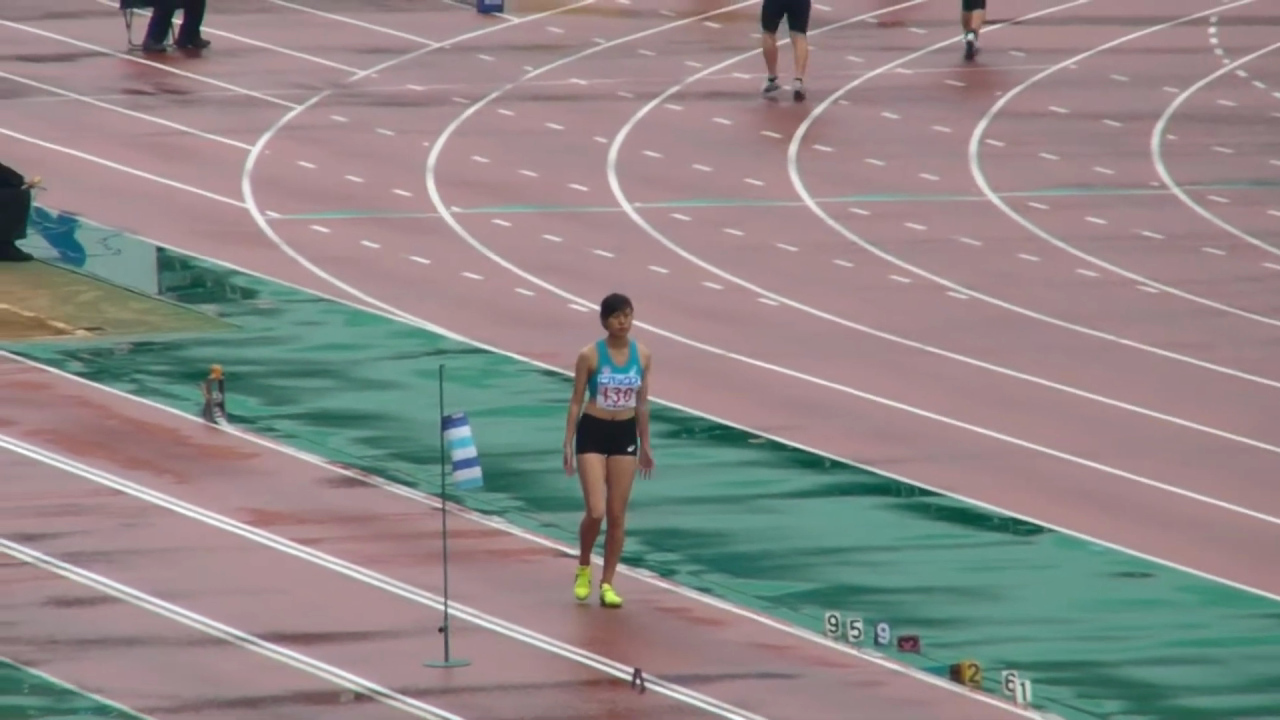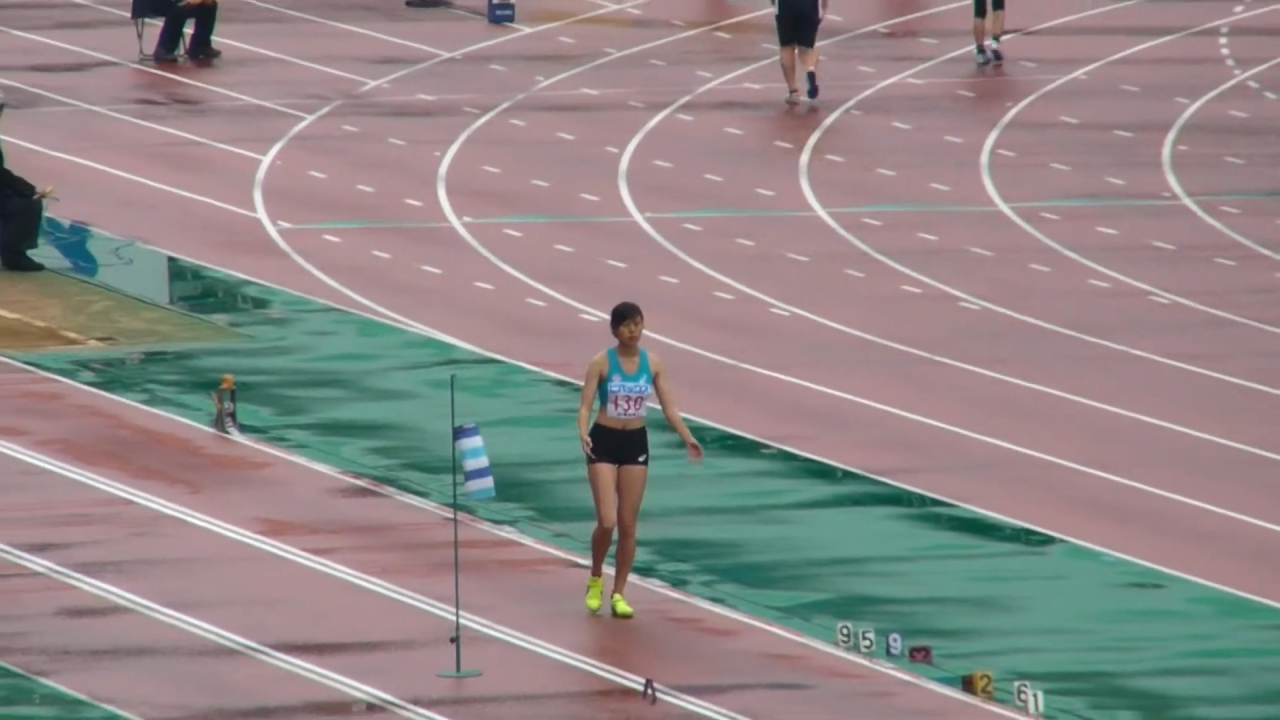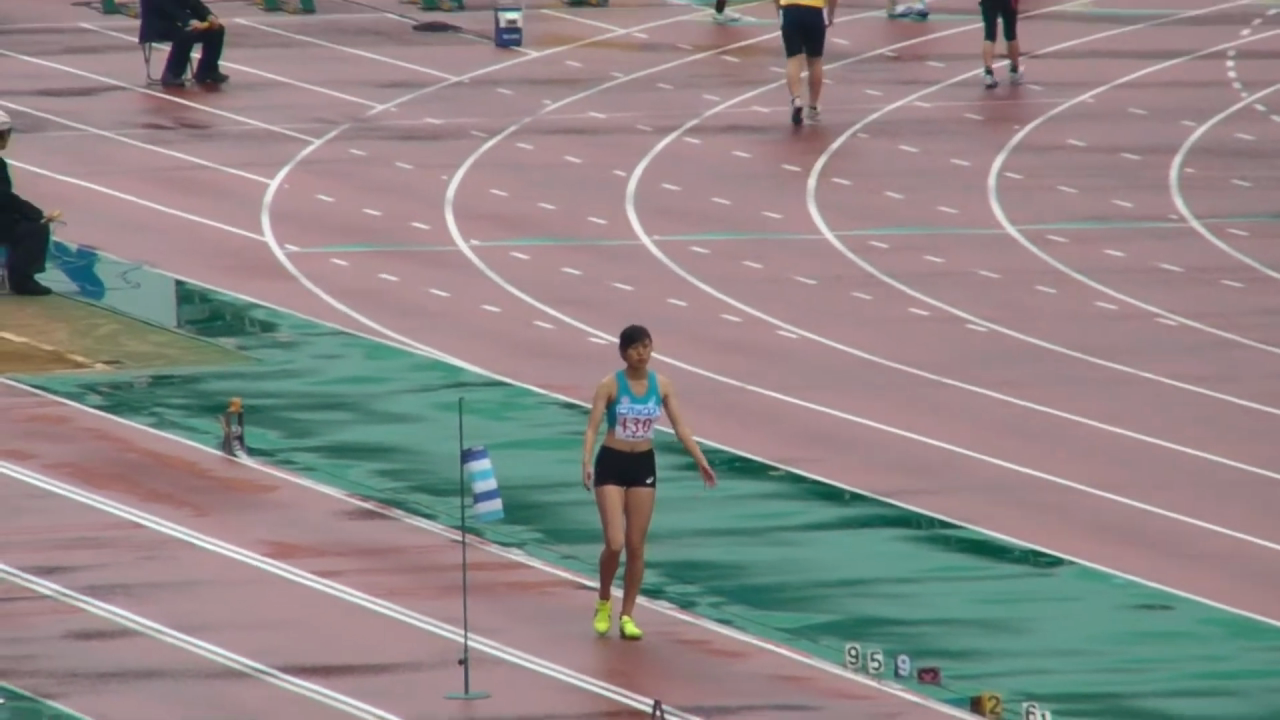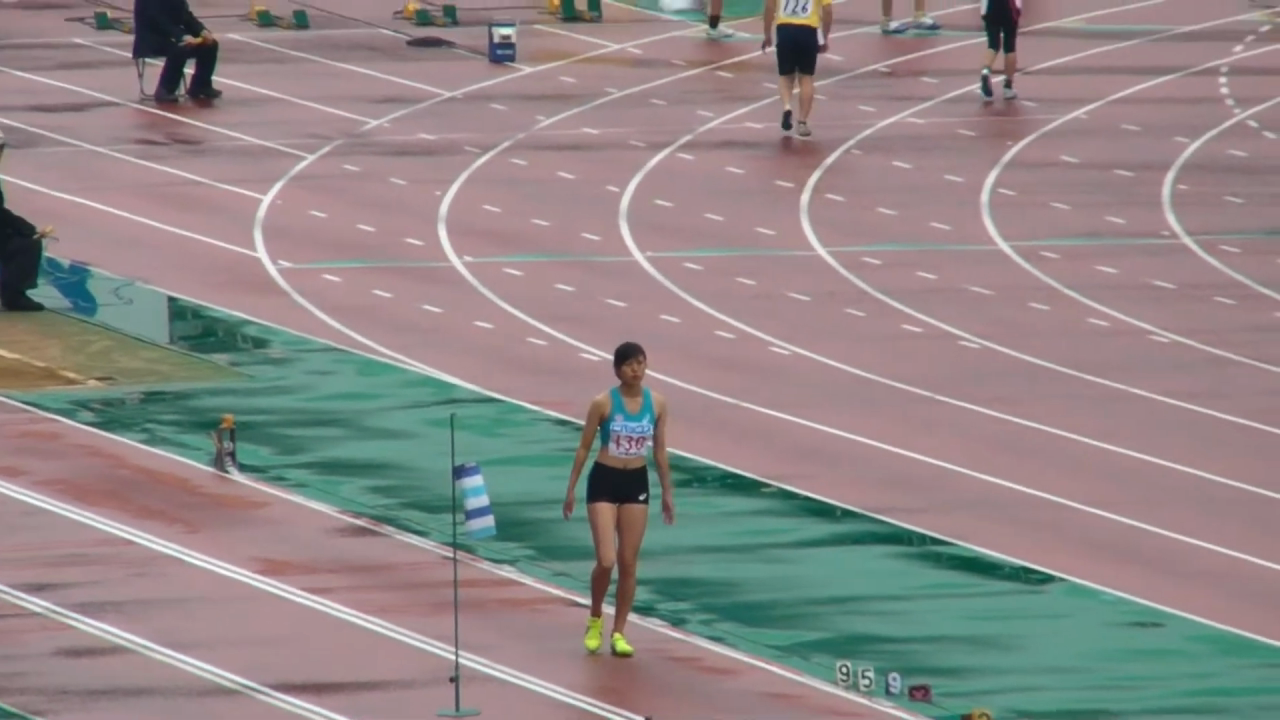
dt=0.2s
person 1, frame 1
left shoulder: (642, 355)
right shoulder: (589, 354)
left elbow: (642, 403)
right elbow: (576, 400)
left wrist: (646, 447)
right wrist: (569, 444)
left hip: (625, 433)
right hip: (593, 433)
left knee: (618, 515)
right knee: (595, 512)
left ankle: (607, 583)
right ankle: (583, 569)
person 1, frame 2
left shoulder: (653, 363)
right shoulder: (600, 362)
left elbow: (668, 406)
right elbow: (585, 405)
left wrist: (688, 438)
right wrist: (583, 434)
left hip: (636, 442)
right hip: (604, 441)
left knee: (628, 524)
right knee: (607, 521)
left ankle: (618, 593)
right ankle: (595, 580)
person 1, frame 3
left shoulder: (662, 385)
right shoulder: (609, 385)
left elbow: (680, 428)
right elbow: (592, 428)
left wrist: (701, 462)
right wrist: (587, 463)
left hip: (644, 465)
right hip: (612, 463)
left knee: (636, 546)
right knee: (615, 543)
left ankle: (627, 615)
right ankle: (604, 603)
person 1, frame 4
left shoulder: (657, 403)
right shoulder: (603, 402)
left elbow: (660, 451)
right elbow: (584, 447)
left wrist: (667, 493)
right wrist: (571, 489)
left hip: (637, 482)
right hip: (604, 480)
left knee: (629, 562)
right knee: (606, 560)
left ankle: (619, 632)
right ankle: (595, 620)
